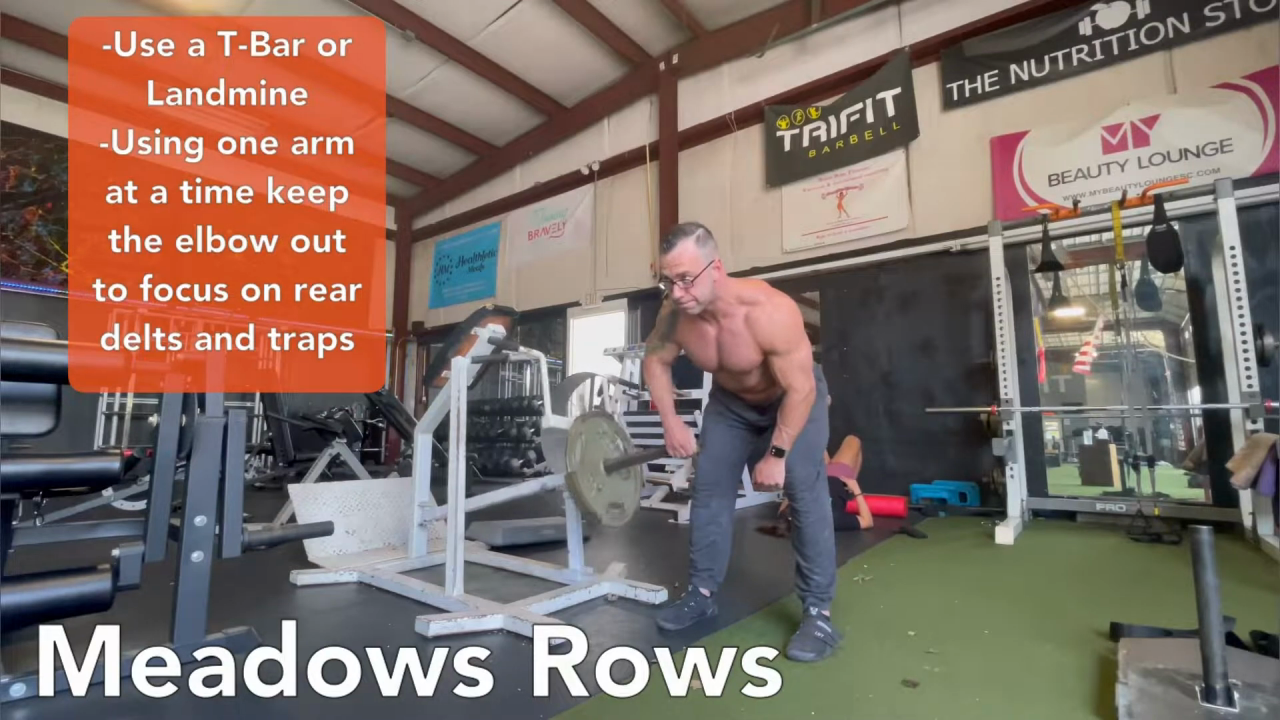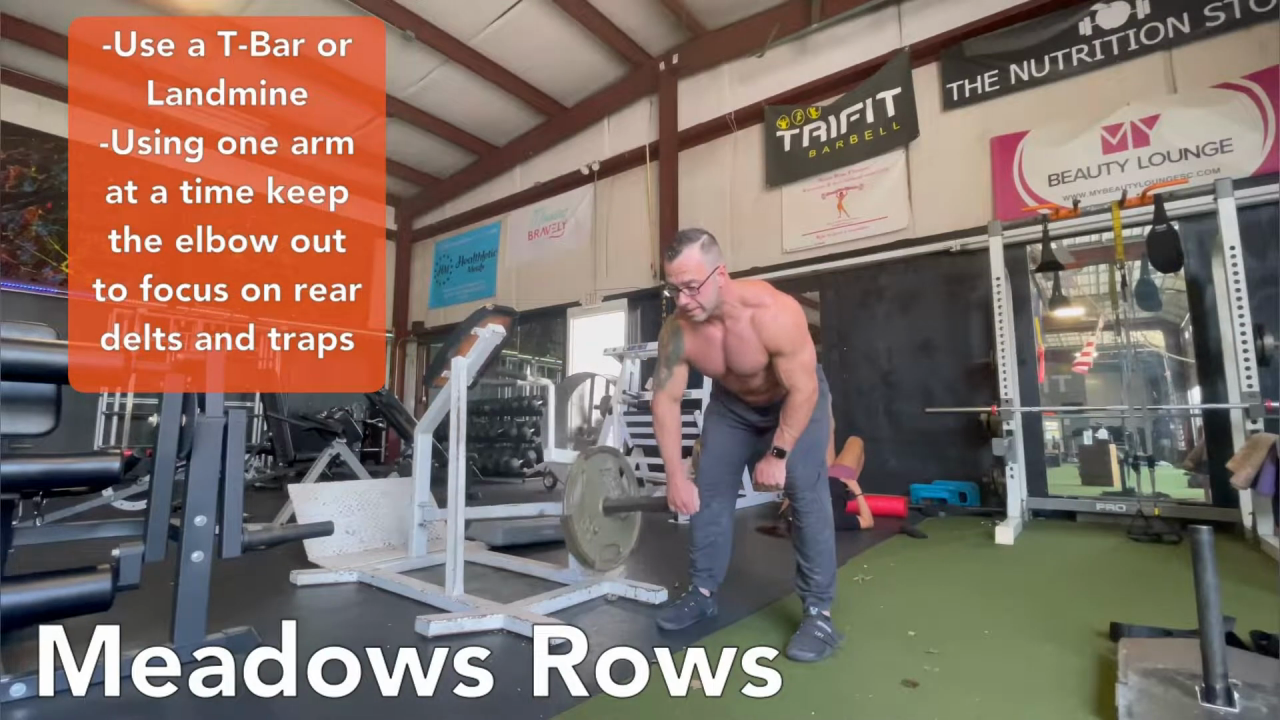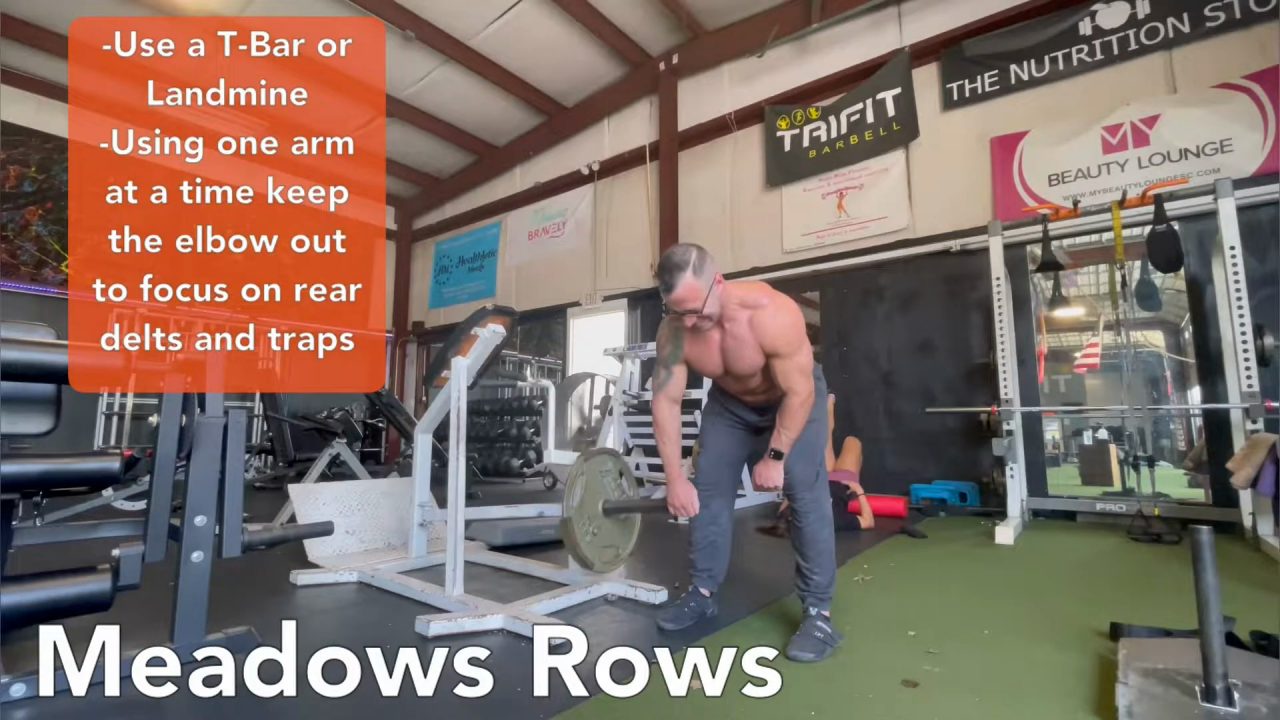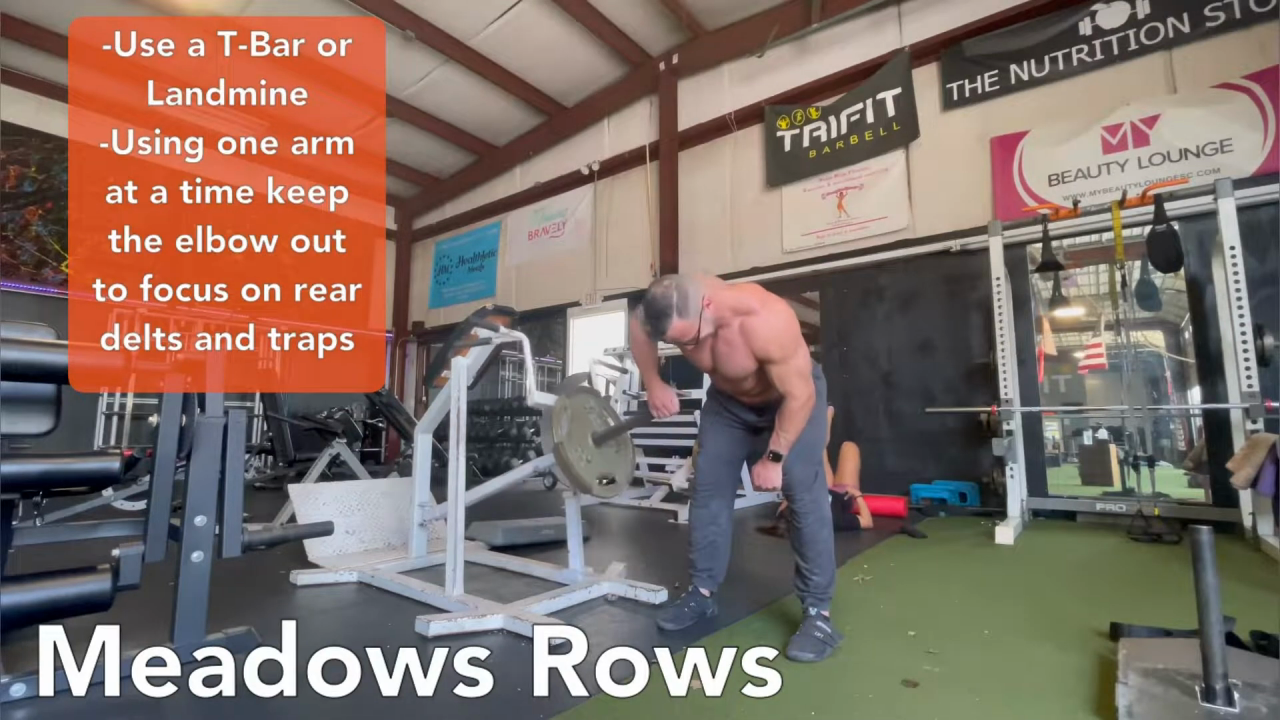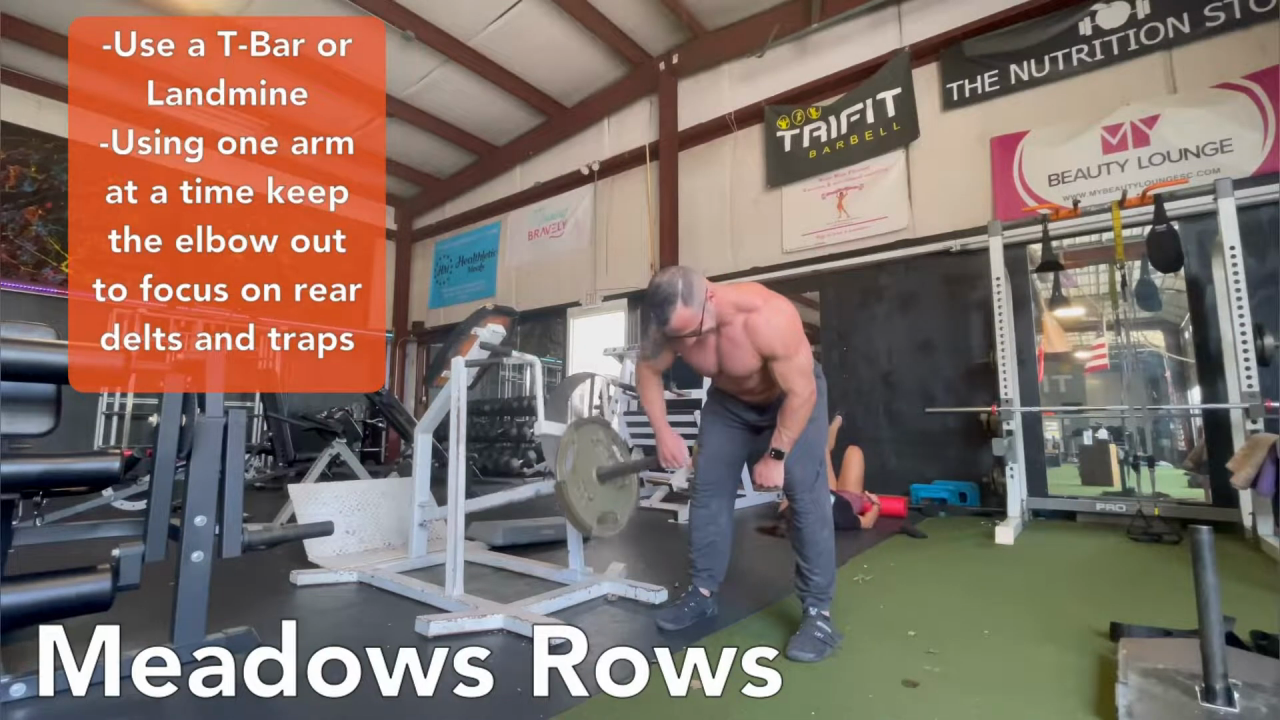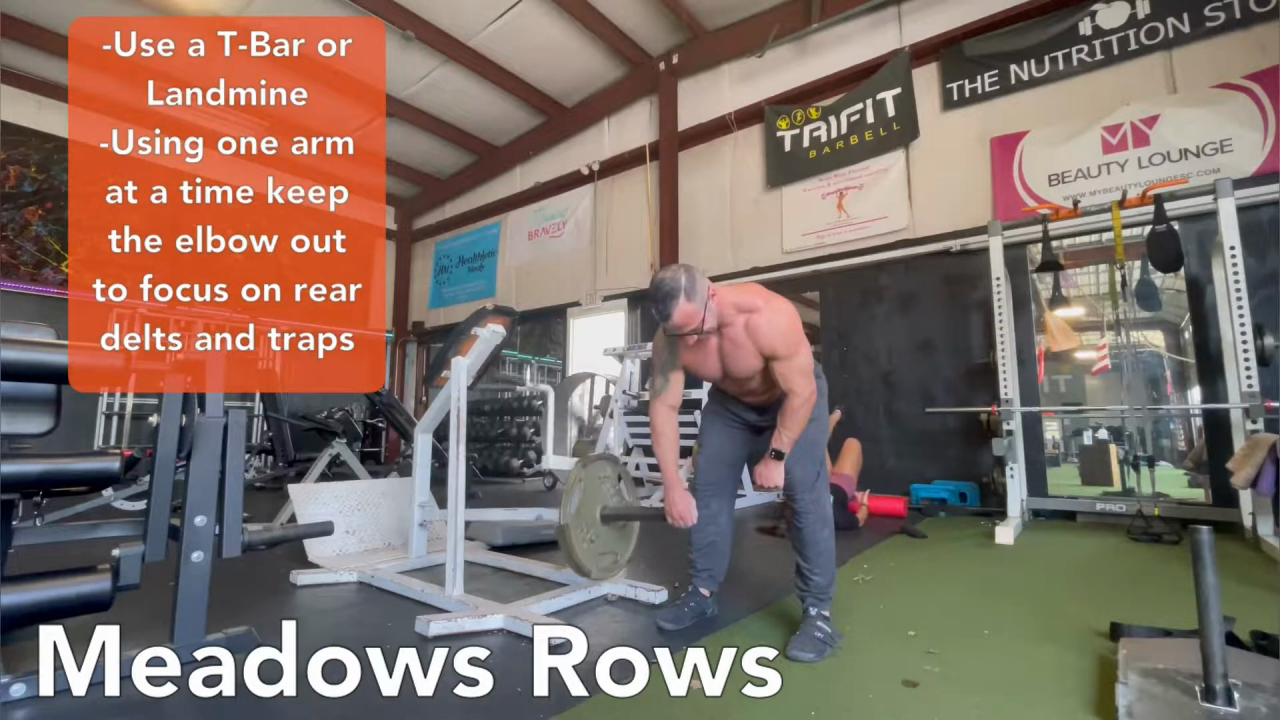
dt=0.4s
person 1, frame 1
left shoulder: (769, 311)
right shoulder: (676, 316)
left elbow: (801, 389)
right elbow: (654, 358)
left wrist: (777, 454)
right wrist: (670, 423)
left hip: (796, 397)
right hip: (730, 401)
left knee: (805, 493)
right knee: (709, 490)
left ankle: (818, 612)
right ankle: (702, 593)
person 1, frame 2
left shoulder: (774, 313)
right shoulder: (678, 330)
left elbow: (803, 390)
right elbow: (665, 399)
left wrist: (777, 454)
right wrist: (676, 477)
left hip: (797, 398)
right hip: (731, 402)
left knee: (806, 493)
right knee: (708, 490)
left ankle: (819, 613)
right ankle: (702, 593)
person 1, frame 3
left shoulder: (772, 313)
right shoulder: (674, 333)
left elbow: (799, 392)
right elbow: (665, 402)
left wrist: (775, 456)
right wrist: (674, 479)
left hip: (794, 398)
right hip: (729, 402)
left knee: (805, 494)
right knee: (707, 490)
left ankle: (819, 612)
right ankle: (702, 593)
person 1, frame 4
left shoulder: (765, 319)
right shoulder: (676, 316)
left elbow: (798, 395)
right elbow: (637, 324)
left wrist: (774, 457)
right wrist: (654, 384)
left hip: (793, 397)
right hip: (728, 400)
left knee: (804, 492)
right knee: (708, 490)
left ankle: (818, 612)
right ankle: (702, 593)
person 1, frame 5
left shoulder: (768, 316)
right shoulder: (673, 323)
left elbow: (801, 392)
right elbow: (647, 369)
left wrist: (776, 456)
right wrist: (662, 433)
left hip: (795, 396)
right hip: (729, 400)
left knee: (805, 493)
right knee: (708, 489)
left ankle: (818, 612)
right ankle: (703, 592)
person 1, frame 6
left shoulder: (769, 317)
right shoulder: (671, 338)
left elbow: (801, 392)
right elbow: (664, 407)
left wrist: (776, 456)
right wrist: (673, 486)
left hip: (795, 397)
right hip: (729, 402)
left knee: (806, 494)
right knee: (707, 490)
left ankle: (818, 612)
right ankle: (702, 593)
